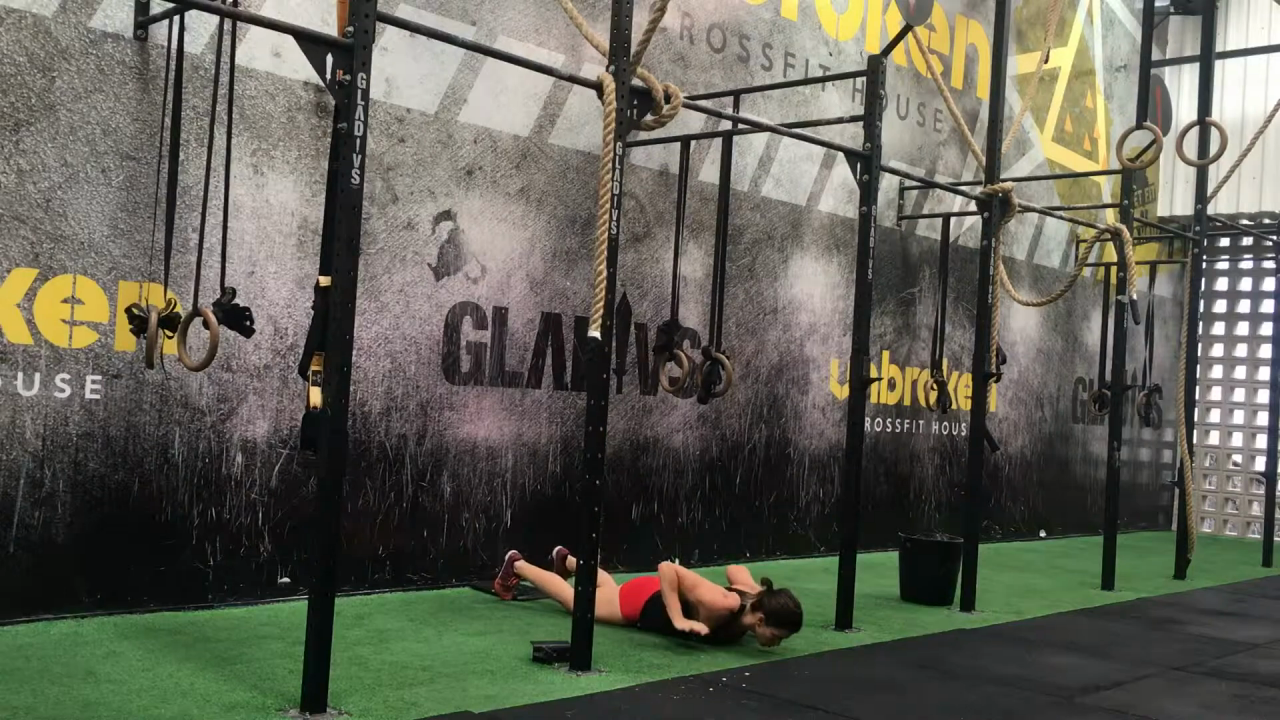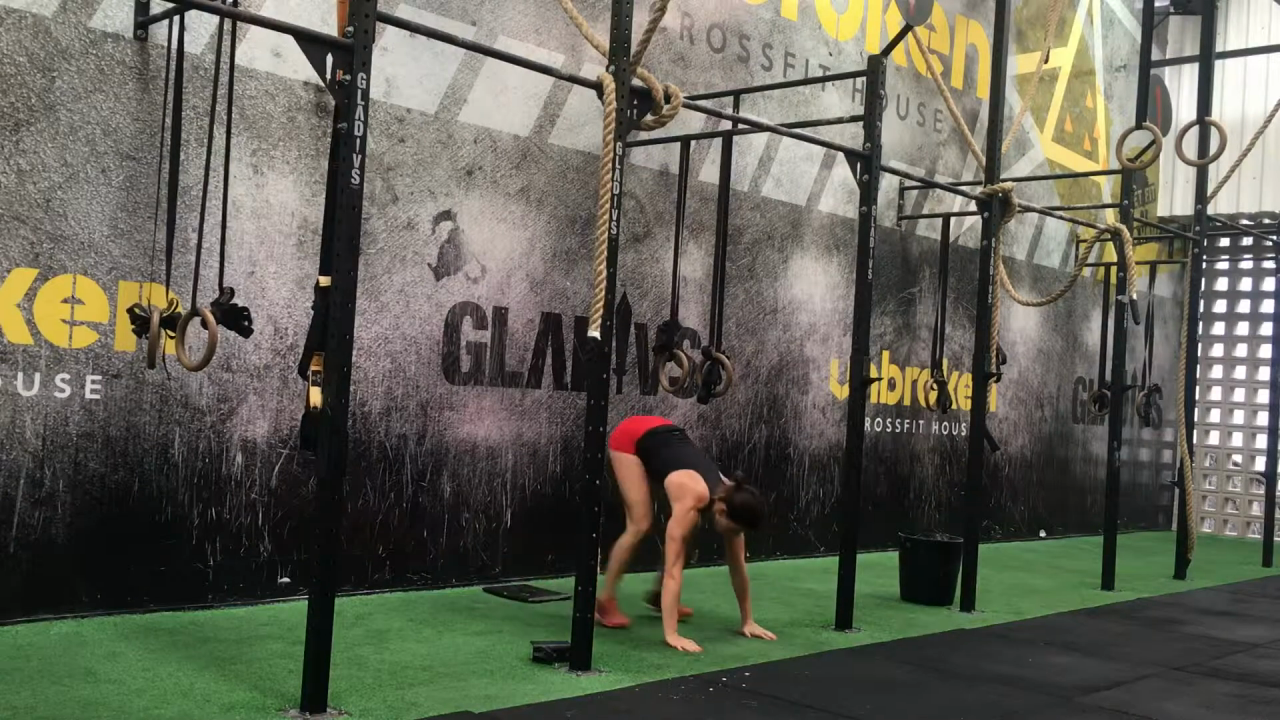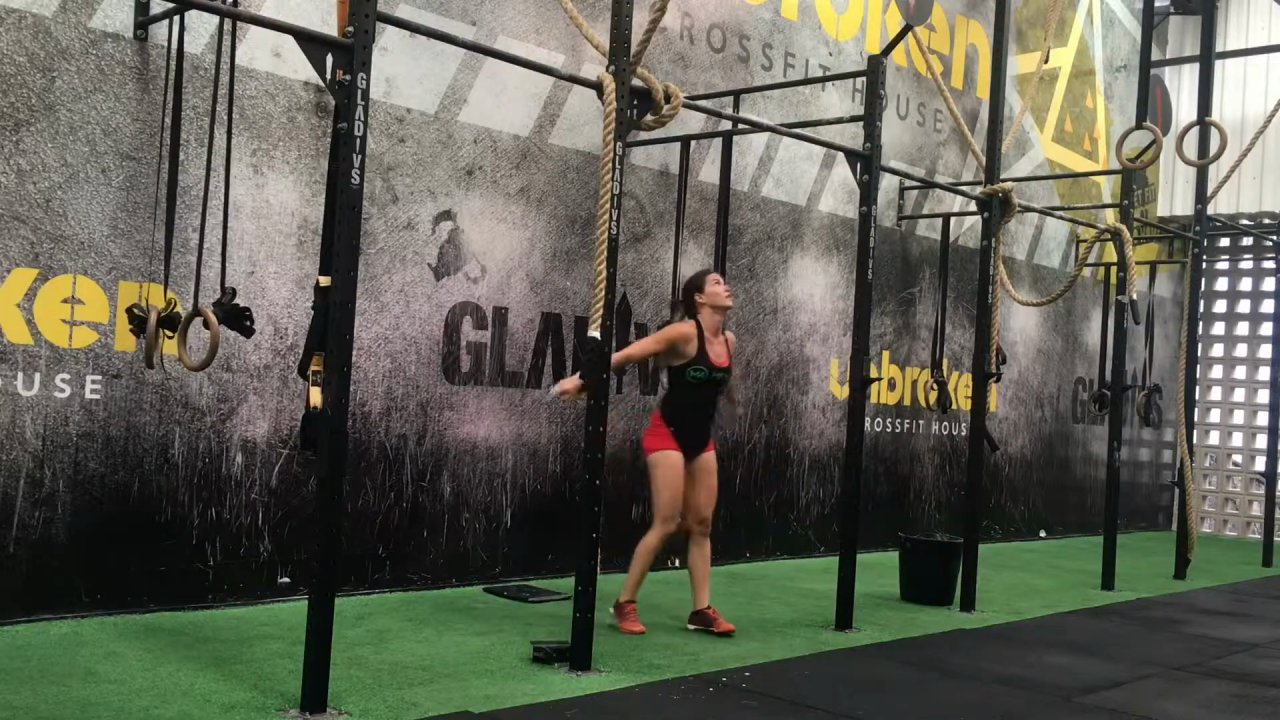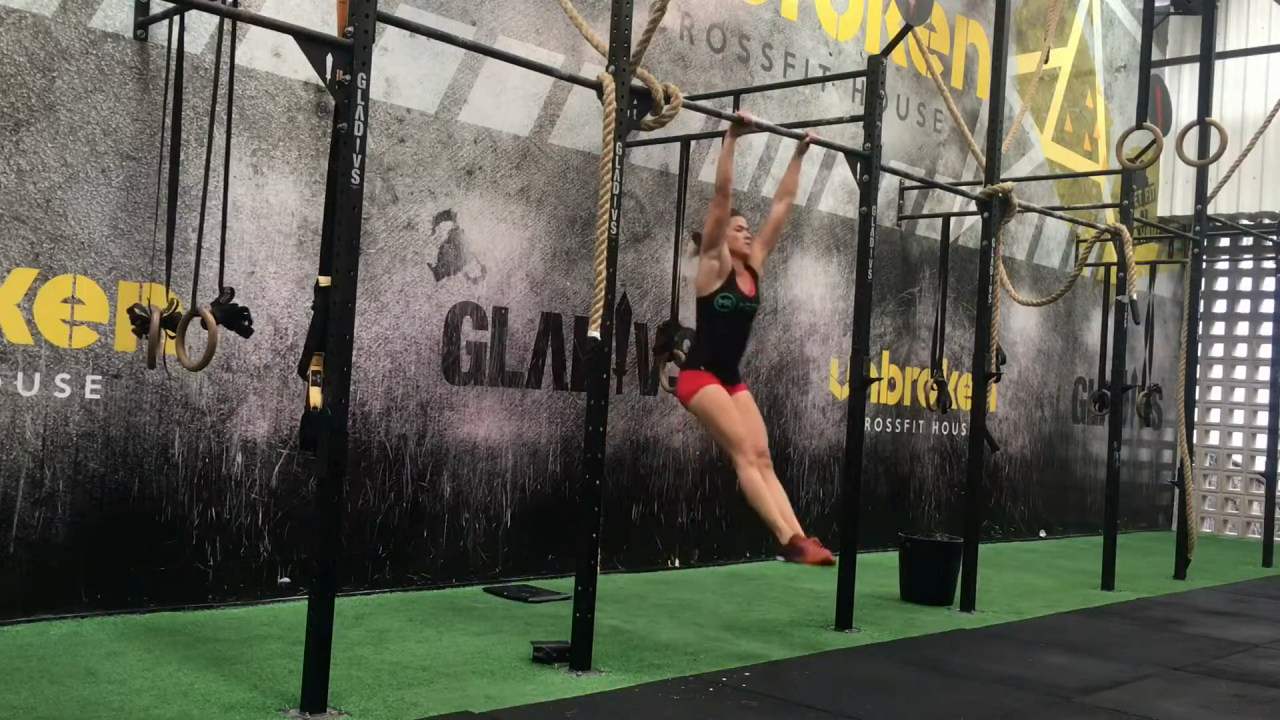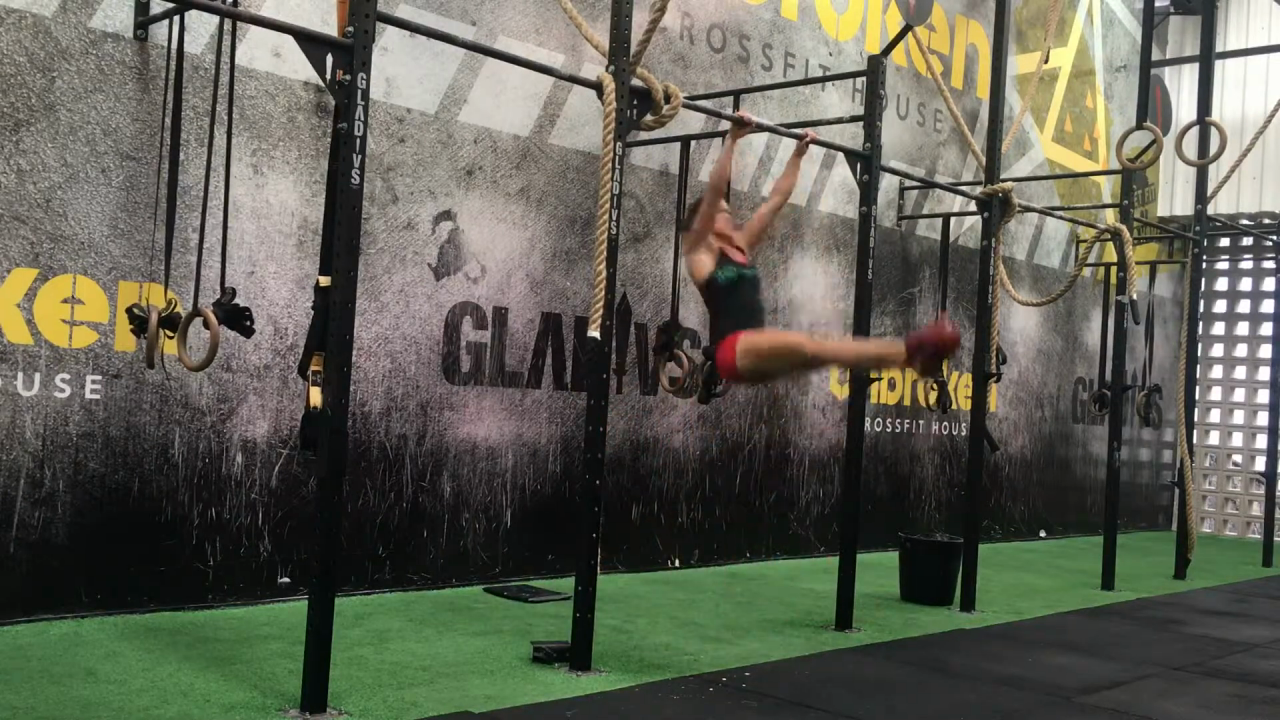
dt=1s
person 1, frame 1
left shoulder: (755, 598)
right shoulder: (722, 607)
left elbow: (734, 569)
right elbow: (666, 568)
right wrist: (679, 619)
left hip: (660, 594)
right hip: (641, 605)
left knee: (610, 585)
right knee: (573, 599)
left ankle: (565, 559)
right ankle: (517, 564)
person 1, frame 2
left shoulder: (729, 499)
right shoulder: (692, 500)
left elbow: (737, 564)
right elbow: (674, 567)
left wrist: (746, 619)
right wrist: (671, 631)
right hip: (632, 437)
left knee: (685, 533)
right knee: (640, 526)
left ankle: (659, 594)
right ankle: (605, 601)
person 1, frame 3
left shoulder: (728, 340)
right shoulder: (683, 333)
right elbow: (625, 356)
left wrist: (730, 395)
right wrist: (579, 379)
left hip: (702, 441)
right hip: (667, 435)
left knee: (702, 525)
right knee: (667, 524)
left ankle: (702, 609)
right ankle: (624, 602)
person 1, frame 4
left shoulder: (754, 263)
right shoulder: (714, 264)
left elbow: (784, 203)
right elbow: (722, 196)
left wrist: (800, 154)
right wrist: (732, 138)
left hip: (732, 379)
right hip: (700, 376)
left knee: (762, 458)
right knee: (747, 453)
left ankle: (798, 537)
right ankle: (791, 540)
person 1, frame 5
left shoulder: (740, 246)
right shoulder: (699, 251)
left elbow: (776, 201)
right elbow: (713, 195)
left wrist: (798, 154)
right wrist: (731, 140)
left hip: (761, 346)
right hip: (735, 349)
right knee: (810, 346)
right ankle: (910, 350)
